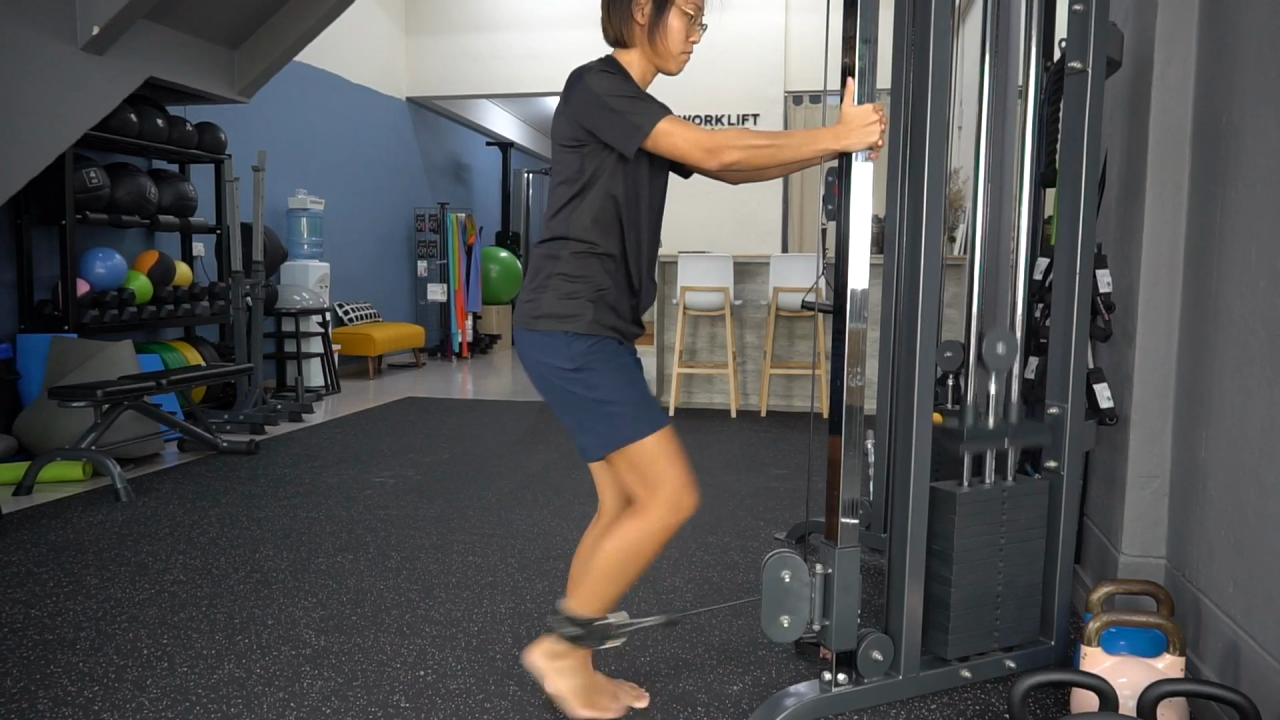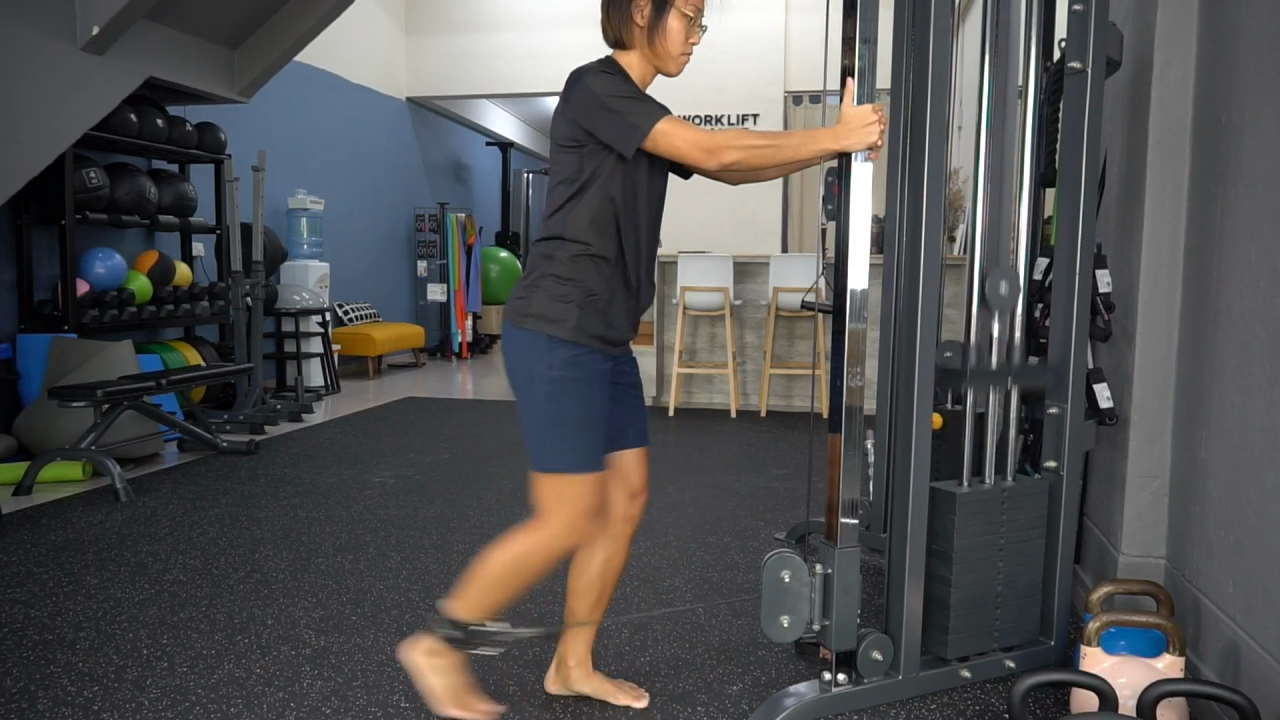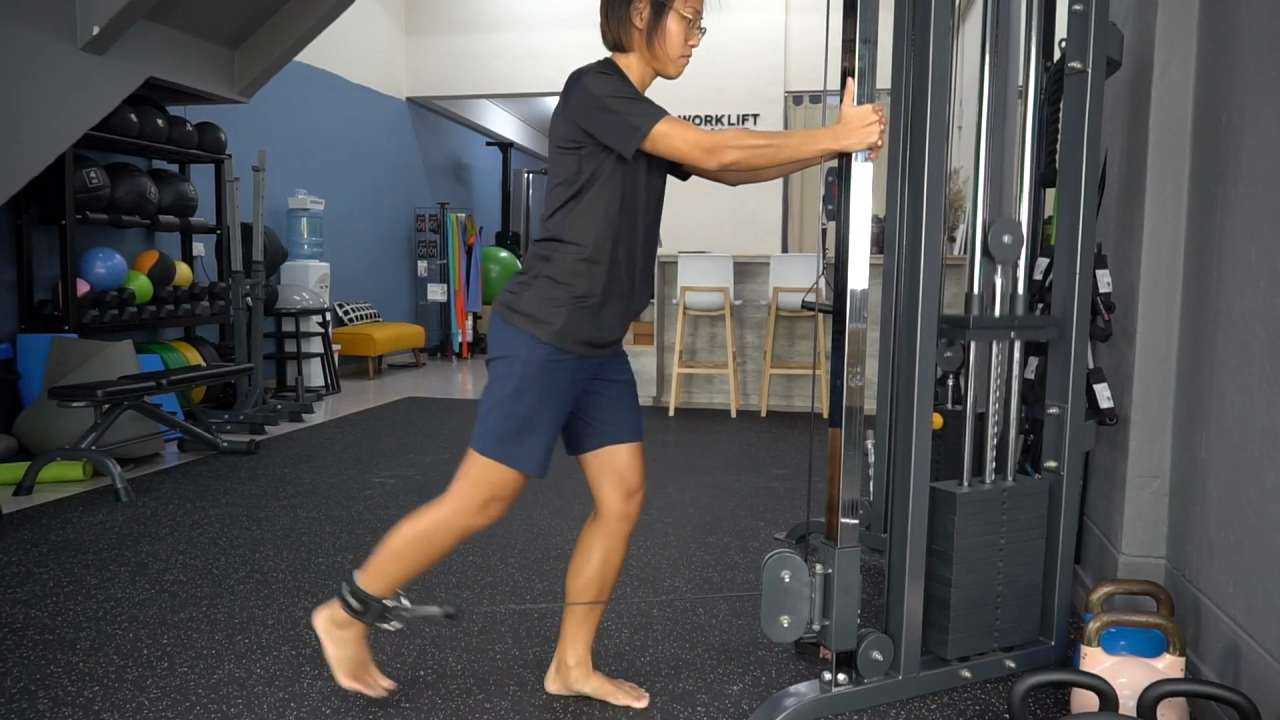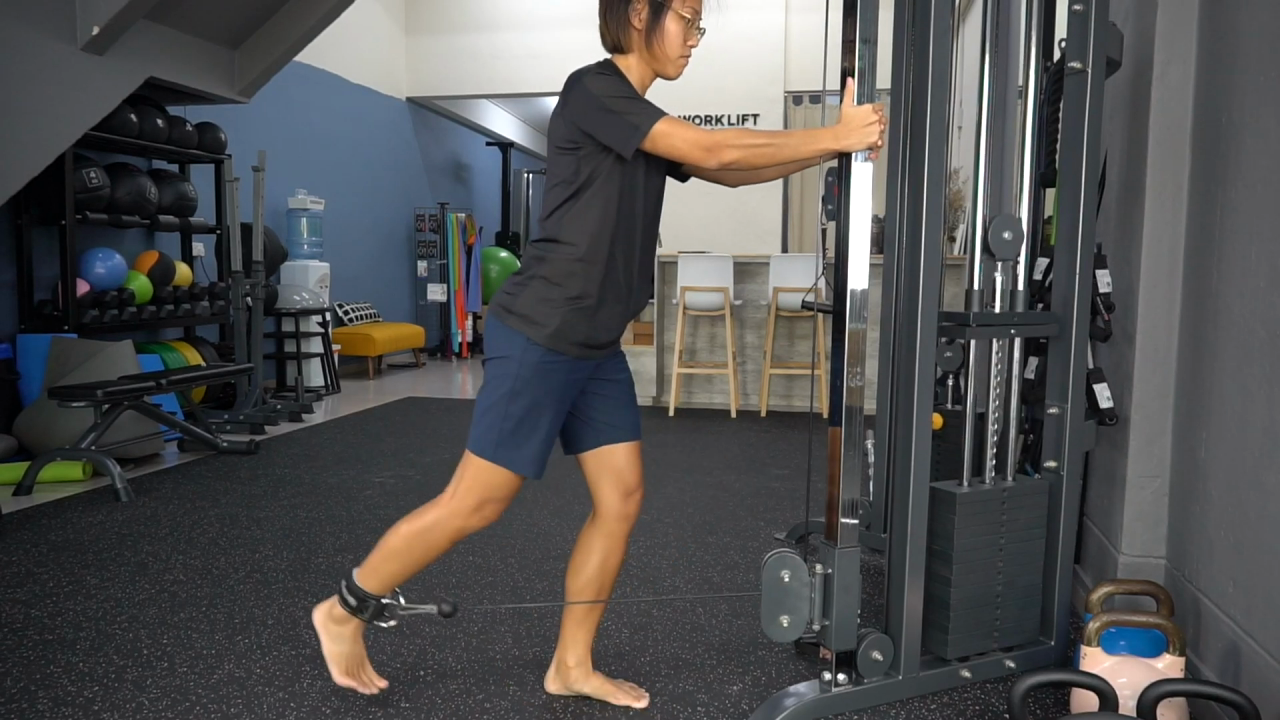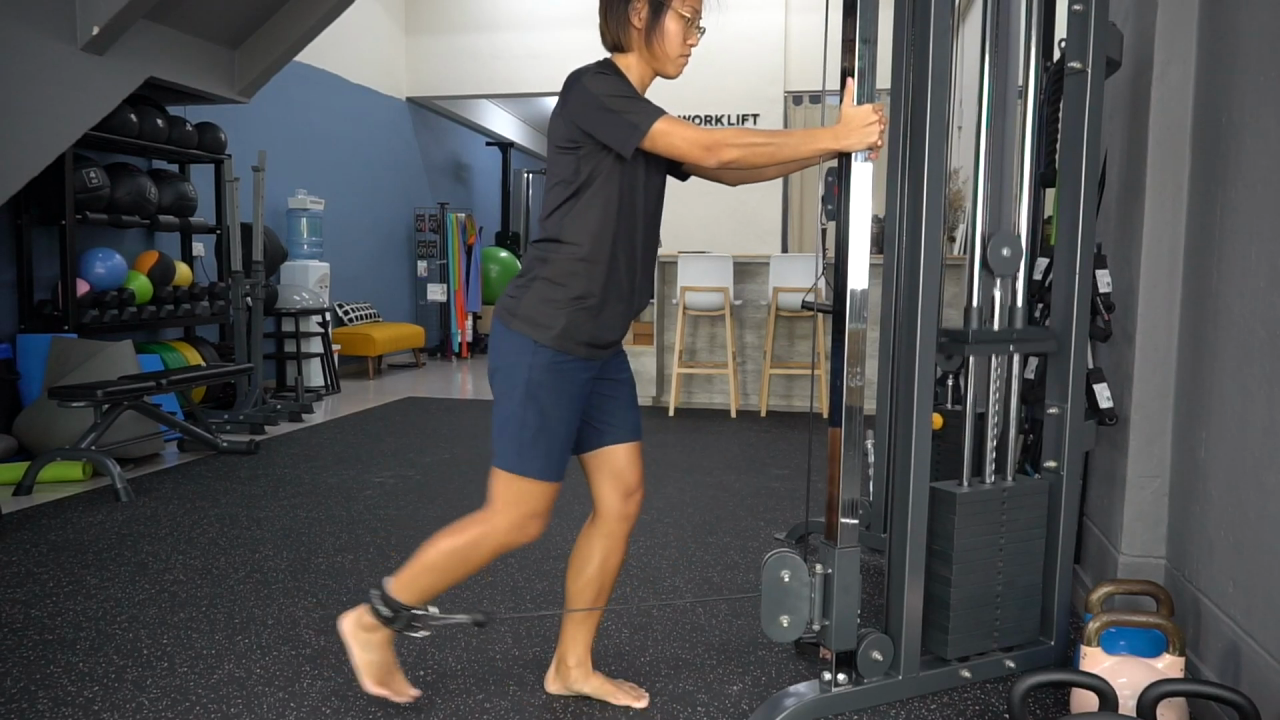
dt=0.2s
person 1, frame 1
left shoulder: (640, 112)
right shoulder: (595, 86)
left elbow: (727, 169)
right elbow: (713, 152)
left wrist: (835, 139)
right wrist: (836, 137)
left hip: (600, 332)
right hip: (568, 330)
left knee: (627, 502)
right knee: (670, 498)
left ankle: (574, 659)
right ankle: (564, 644)
person 1, frame 2
left shoulder: (637, 109)
right shoulder: (594, 87)
left elbow: (727, 169)
right elbow: (713, 151)
left wrist: (832, 142)
right wrist: (835, 138)
left hip: (601, 337)
right hip: (557, 334)
left knee: (625, 501)
right knee: (568, 522)
right ankle: (440, 644)
person 1, frame 3
left shoulder: (641, 119)
right shoulder: (594, 89)
left elbow: (726, 170)
right elbow: (713, 150)
left wrist: (830, 143)
right wrist: (833, 138)
left hip: (595, 342)
right hip: (543, 333)
left knee: (623, 499)
right knee: (478, 502)
left ankle: (573, 666)
right ankle: (347, 613)
person 1, frame 4
left shoulder: (642, 121)
right shoulder: (593, 90)
left elbow: (726, 171)
right elbow: (712, 151)
left wrist: (827, 144)
right wrist: (832, 138)
left hip: (594, 344)
right hip: (540, 334)
left knee: (622, 500)
right knee: (474, 504)
left ankle: (573, 665)
right ankle: (344, 610)
person 1, frame 5
left shoulder: (642, 120)
right shoulder: (593, 90)
left elbow: (727, 170)
right elbow: (712, 149)
left wrist: (829, 144)
right wrist: (833, 137)
left hip: (596, 343)
right hip: (544, 337)
left knee: (621, 499)
right knee: (515, 520)
left ankle: (573, 666)
right ankle: (374, 619)
